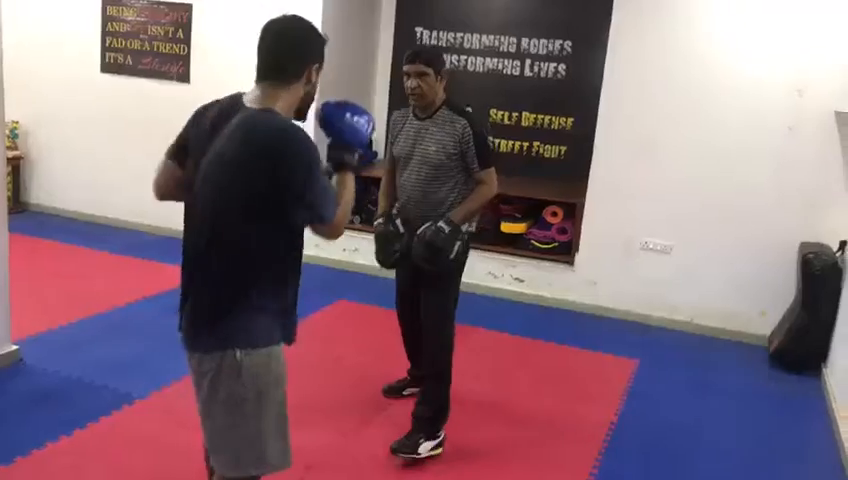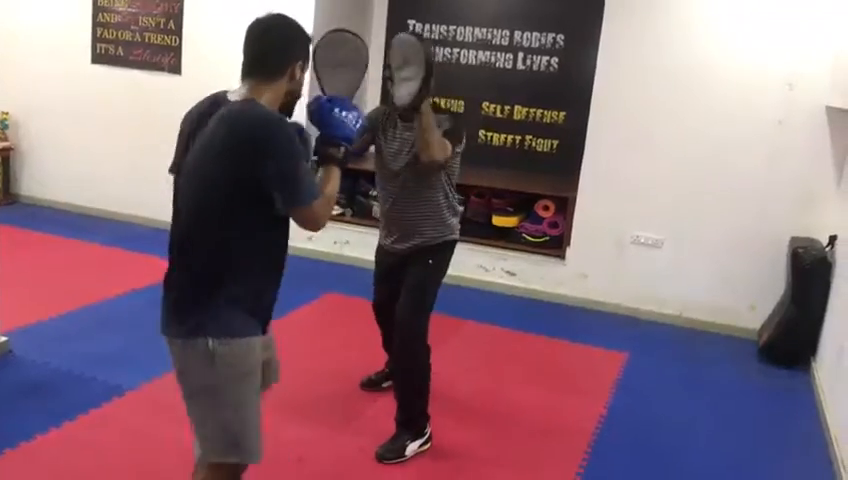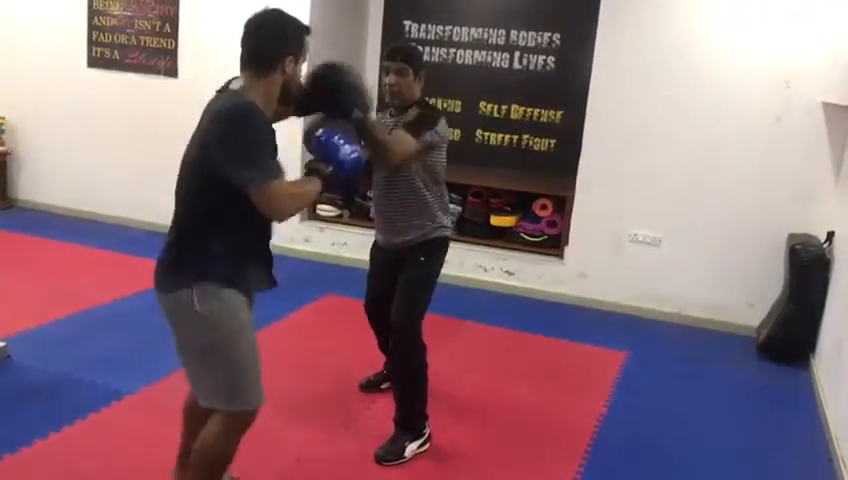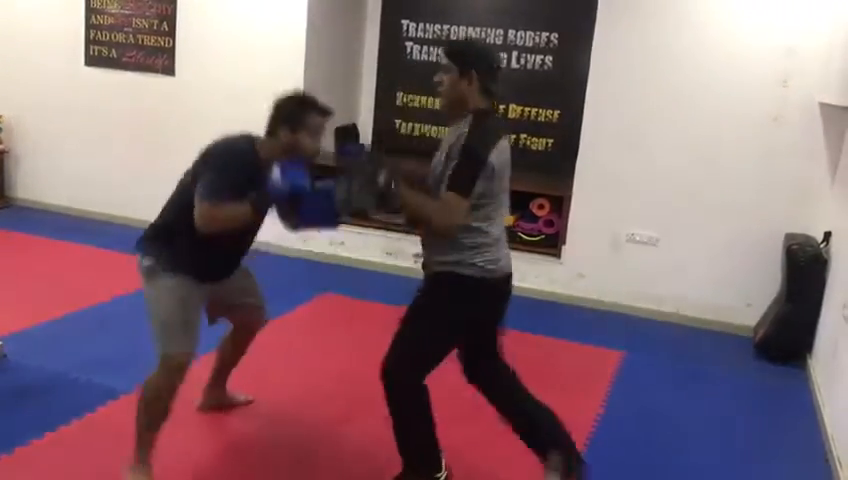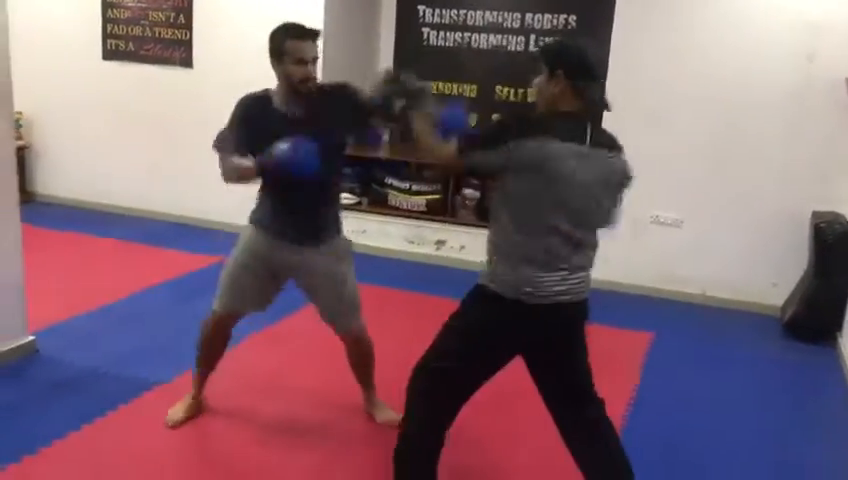
dt=0.7s
person 1, frame 1
left shoulder: (214, 115)
right shoulder: (287, 142)
left elbow: (164, 185)
right elbow: (332, 225)
right wrist: (345, 167)
left hip: (208, 310)
right hip: (242, 327)
left knee: (225, 437)
person 1, frame 2
left shoulder: (209, 112)
right shoulder: (266, 130)
right elbow: (314, 215)
right wrist: (333, 155)
left hip: (211, 301)
right hip: (217, 316)
left knee: (258, 377)
person 1, frame 3
left shoulder: (234, 96)
right shoulder: (243, 119)
right elbow: (277, 204)
left wrist: (301, 104)
right wrist: (321, 173)
left hip: (209, 270)
right hip: (203, 280)
left knee: (213, 387)
right knee: (237, 408)
person 1, frame 4
left shoulder: (284, 164)
right shoulder: (230, 155)
right elbow: (206, 220)
right wrist: (262, 202)
left hip: (221, 262)
right hip: (169, 260)
left knee: (251, 317)
right knee: (176, 361)
left ankle: (214, 392)
person 1, frame 5
left shoulder: (336, 99)
right shoulder: (254, 108)
right elbow: (229, 168)
right wrist: (264, 164)
left hip: (321, 237)
right hip: (268, 233)
left knee: (353, 330)
right knee: (221, 316)
left ankle: (371, 399)
right ankle: (195, 394)
person 2, frame 1
left shoulder: (463, 126)
right shoulder: (399, 120)
left elbow: (488, 185)
left wrist: (450, 223)
right wrist: (383, 217)
left hip: (445, 239)
right hip: (408, 235)
left knee: (436, 324)
right knee: (407, 312)
left ankle: (430, 428)
right ankle: (419, 375)
person 2, frame 2
left shoulder: (449, 127)
right shoulder: (382, 118)
left elbow: (431, 155)
left wrist: (422, 101)
left hip: (432, 242)
right hip: (391, 240)
left knee: (409, 326)
right knee: (384, 309)
left ankle: (415, 428)
right ankle: (397, 371)
person 2, frame 3
left shoulder: (430, 120)
right shoulder: (383, 119)
left elbow: (398, 152)
left wrist: (361, 117)
left hip: (425, 239)
right hip: (387, 237)
left knee: (404, 323)
right knee: (377, 308)
left ankle: (414, 429)
right ankle: (396, 370)
person 2, frame 4
left shoulder: (475, 138)
right shoulder: (473, 129)
left elbow: (445, 217)
right elbow: (448, 186)
left wrist: (397, 190)
right wrist: (407, 186)
left hip: (462, 277)
right hip: (490, 275)
left knee: (399, 370)
right knee: (486, 370)
person 2, frame 5
left shoulder: (524, 134)
right shoulder: (613, 157)
left elbow: (441, 155)
left wrist: (415, 109)
left hip: (507, 299)
right hip: (568, 303)
left knee: (431, 389)
right knee: (580, 408)
